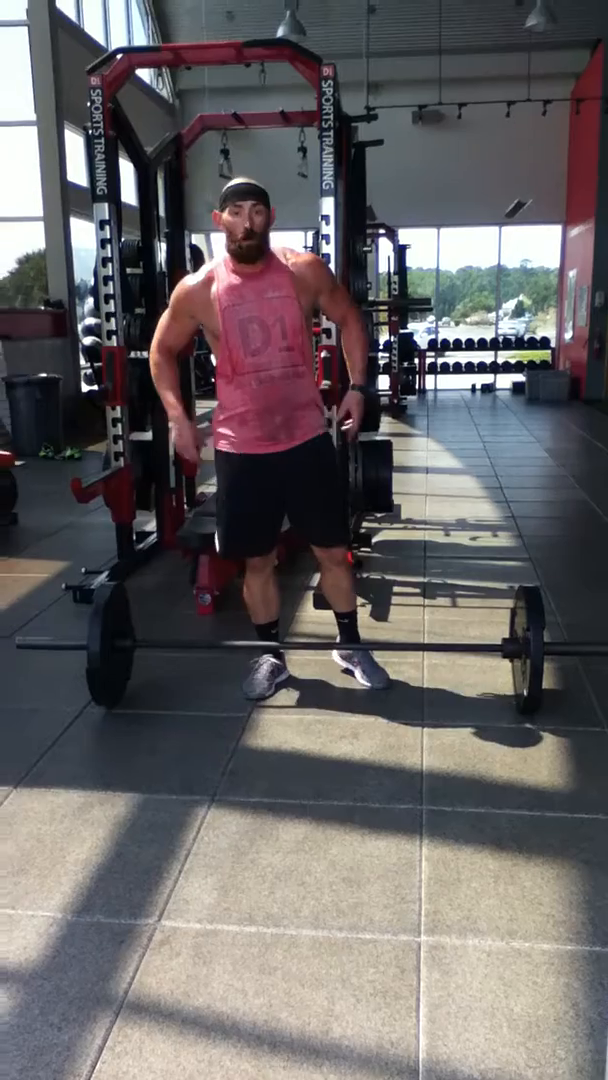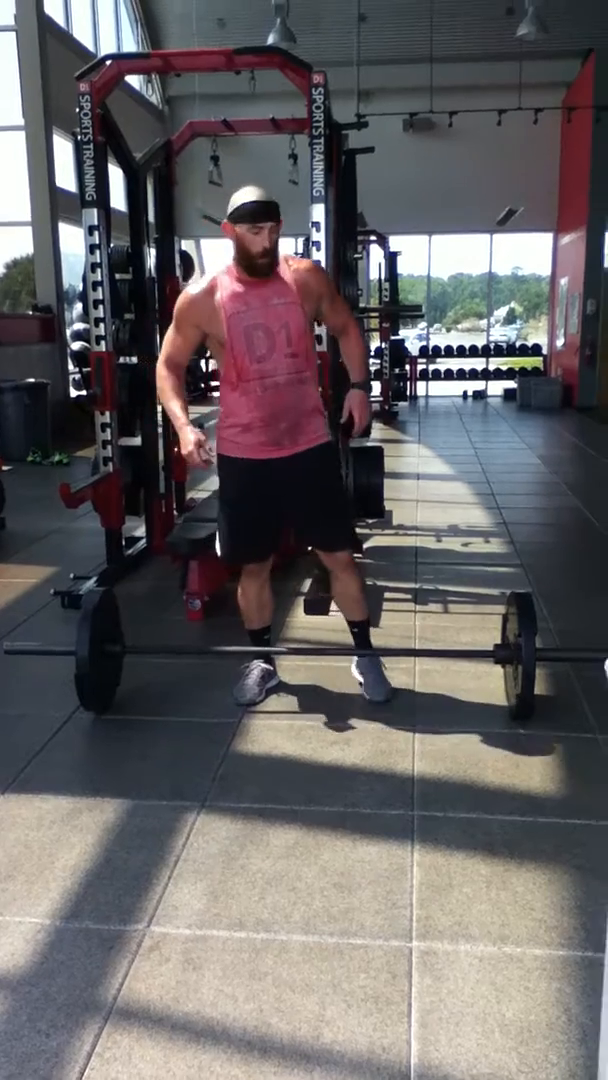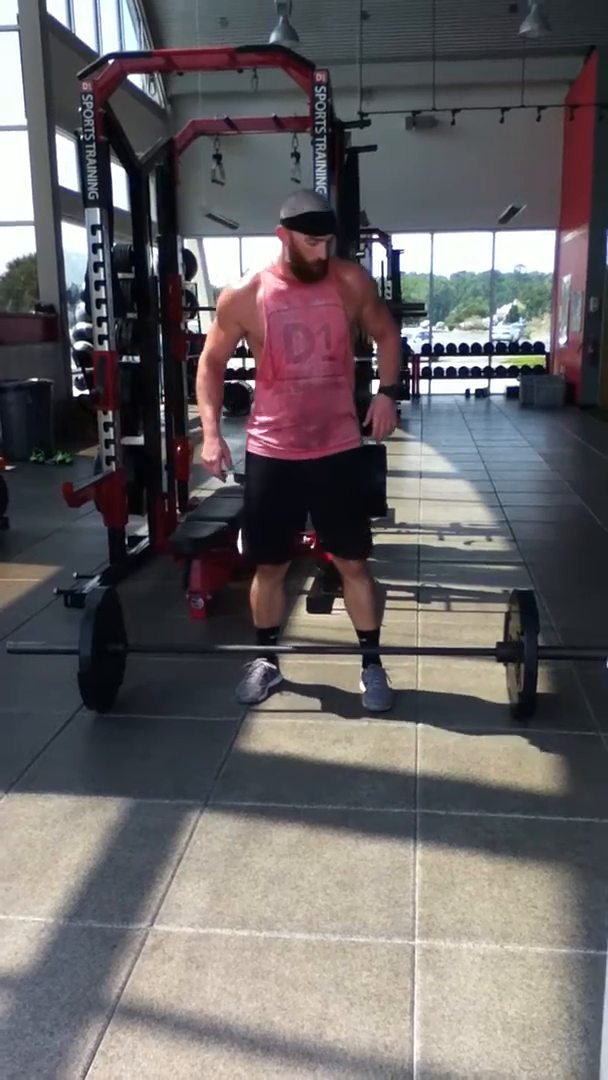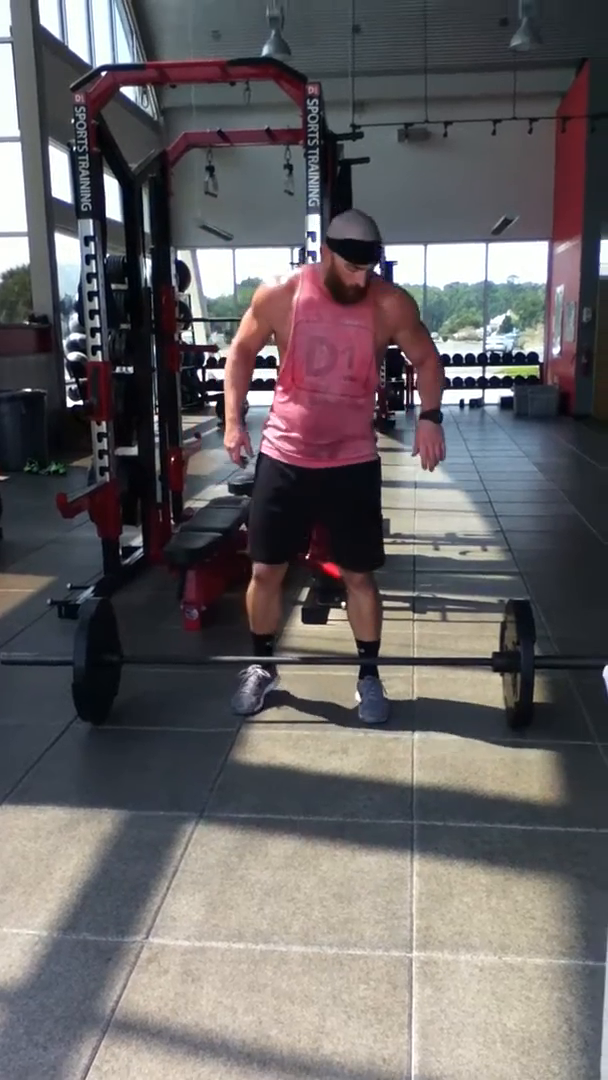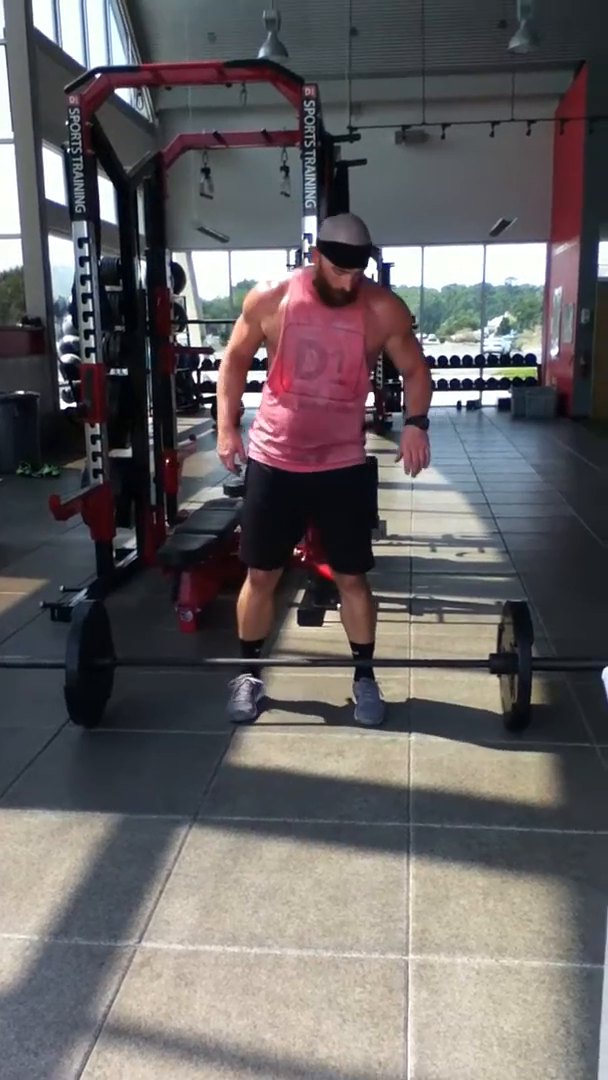
dt=0.3s
person 1, frame 1
left shoulder: (306, 270)
right shoulder: (196, 290)
left elbow: (349, 320)
right elbow: (162, 351)
left wrist: (357, 386)
right wrist: (177, 418)
left hip: (306, 438)
right hip: (241, 449)
left knee: (333, 551)
right knee: (256, 560)
left ankle: (350, 645)
right ankle: (271, 654)
person 1, frame 2
left shoulder: (308, 277)
right shoulder: (200, 300)
left elbow: (346, 329)
right elbow: (169, 365)
left wrist: (358, 385)
right wrist: (184, 425)
left hip: (310, 446)
right hip: (243, 454)
left knee: (339, 556)
right knee: (253, 565)
left ankle: (364, 653)
right ankle: (262, 660)
person 1, frame 3
left shoulder: (352, 282)
right shoulder: (242, 296)
left elbow: (386, 333)
right elbow: (211, 362)
left wrist: (387, 392)
right wrist: (210, 430)
left hip: (339, 450)
right hip: (271, 453)
left knee: (353, 564)
right knee: (269, 566)
left ankle: (371, 662)
right ankle: (266, 658)
person 1, frame 4
left shoulder: (392, 304)
right shoulder: (278, 295)
left elbow: (426, 359)
right elbow: (241, 351)
left wrist: (429, 416)
right wrist: (233, 420)
left hip: (352, 461)
right hip: (284, 456)
left knee: (358, 573)
right knee: (266, 569)
left ankle: (367, 673)
right ankle: (260, 665)
person 1, frame 5
left shoulder: (384, 309)
right shoulder: (268, 299)
left elbow: (415, 369)
right elbow: (235, 359)
left wrist: (415, 423)
right wrist: (226, 426)
left hip: (341, 465)
right hip: (272, 460)
left knee: (351, 577)
right knee: (260, 575)
left ankle: (364, 676)
right ankle: (249, 673)
